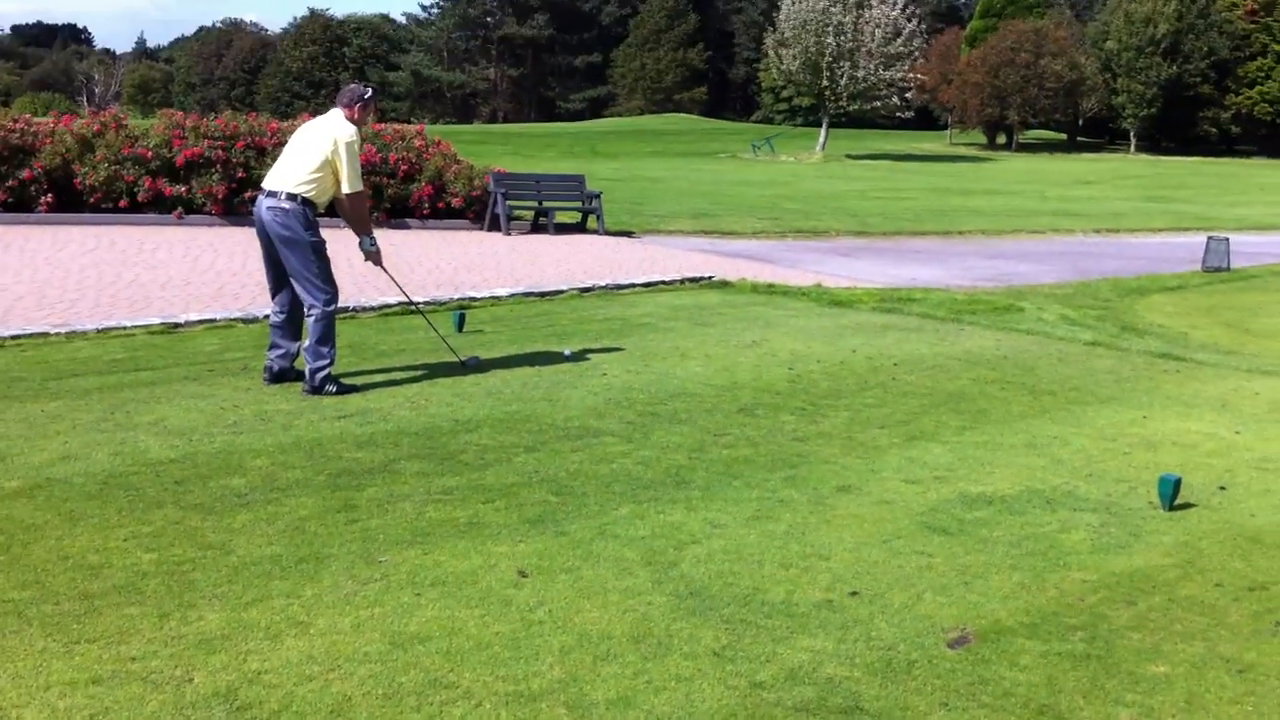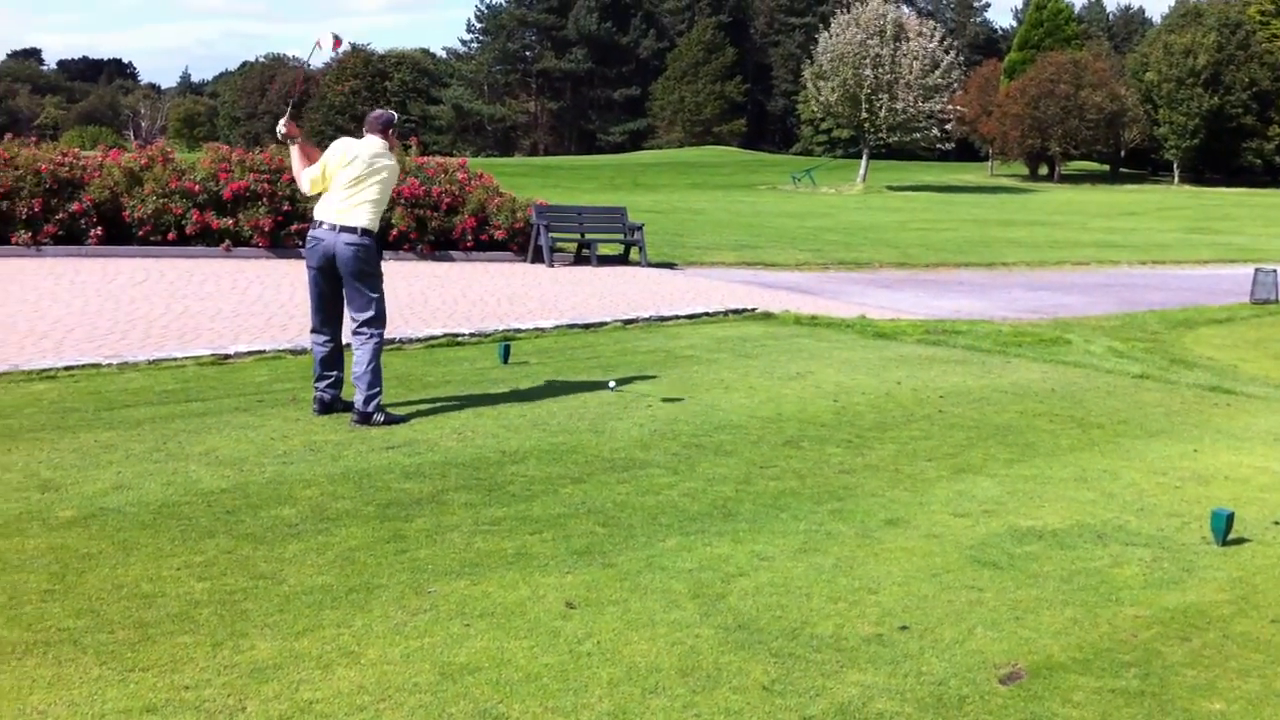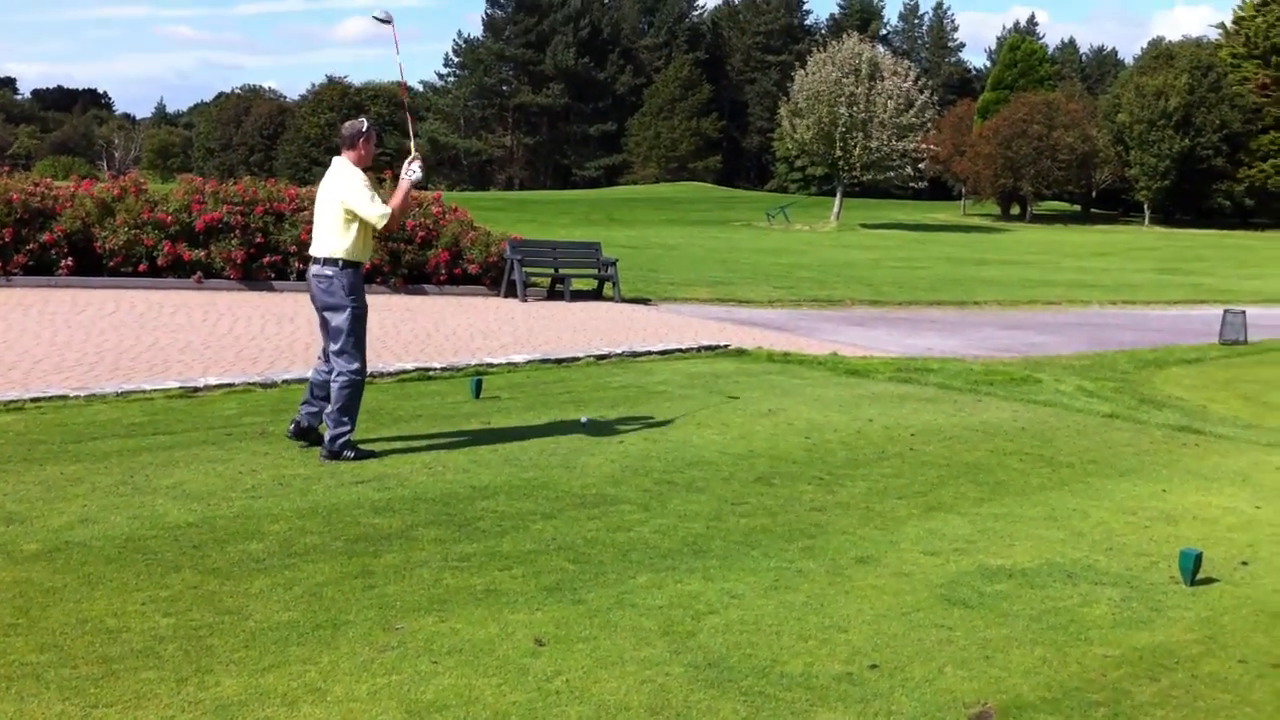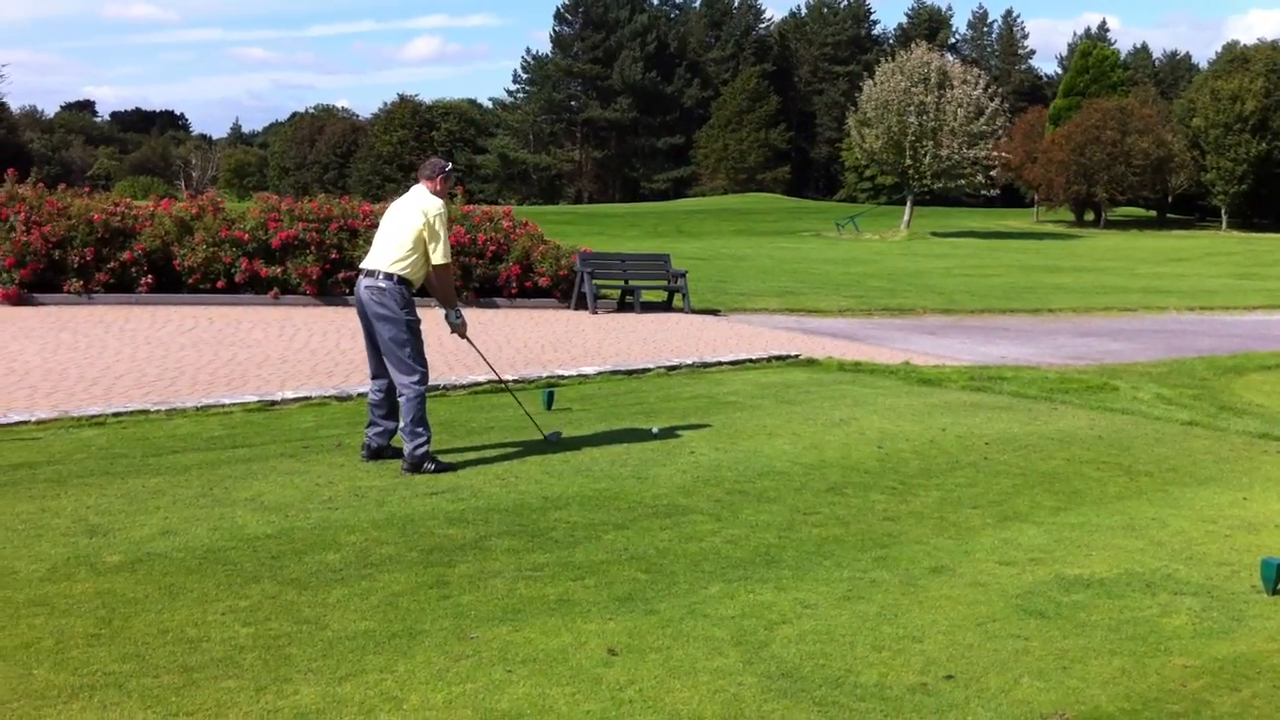
dt=1s
person 1, frame 1
left shoulder: (317, 125)
right shoulder: (346, 132)
left elbow: (337, 194)
right elbow: (353, 195)
left wrist: (360, 234)
right wrist: (368, 239)
left hip: (265, 205)
right hip: (290, 211)
left knee: (286, 294)
right knee: (321, 297)
left ankle: (278, 365)
right ankle: (318, 377)
person 1, frame 2
left shoulder: (344, 146)
right shoulder: (391, 166)
left elbow: (308, 184)
right elbow: (331, 166)
left wrist: (294, 141)
right wrist: (300, 139)
left hip: (321, 237)
right hip: (358, 243)
left knee: (324, 325)
right knee: (368, 328)
left ankle: (326, 396)
right ankle: (366, 407)
person 1, frame 3
left shoulder: (340, 174)
right shoulder: (349, 178)
left elbow: (383, 212)
right elbow: (388, 219)
left wrist: (405, 180)
right wrist: (407, 181)
left hip: (324, 271)
right hip: (340, 274)
left knee: (332, 356)
right knee: (349, 362)
left ankle: (306, 422)
right ankle: (337, 441)
person 1, frame 4
left shoulder: (403, 202)
right shoulder: (433, 205)
left elbow: (423, 266)
right elbow: (441, 267)
left wrist: (446, 306)
right wrist: (453, 310)
left hip: (366, 285)
right hip: (389, 290)
left knee: (383, 373)
right knee: (411, 375)
left ankle: (376, 441)
right ankle: (416, 454)
